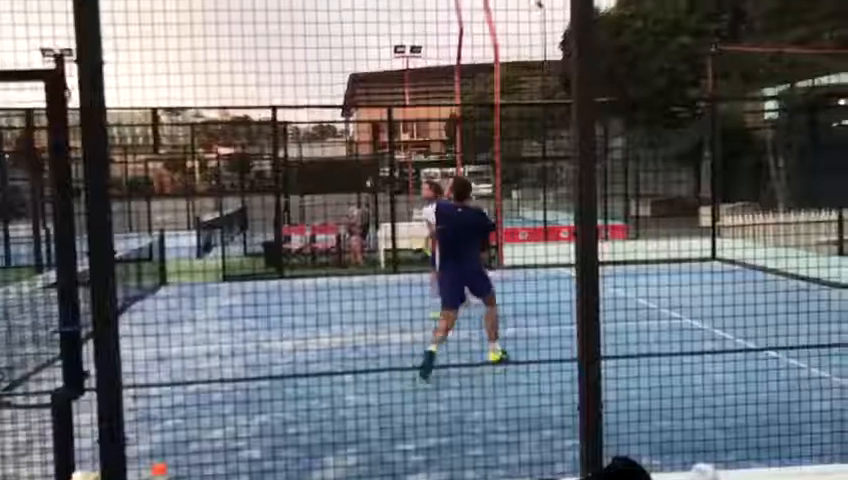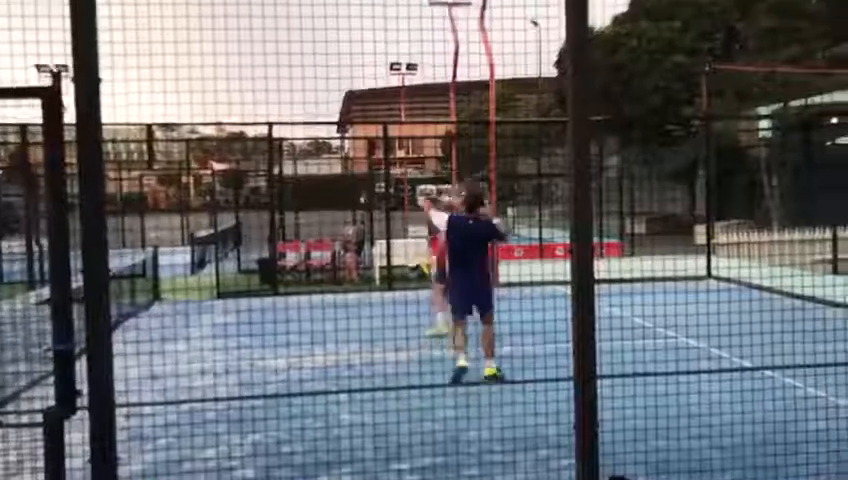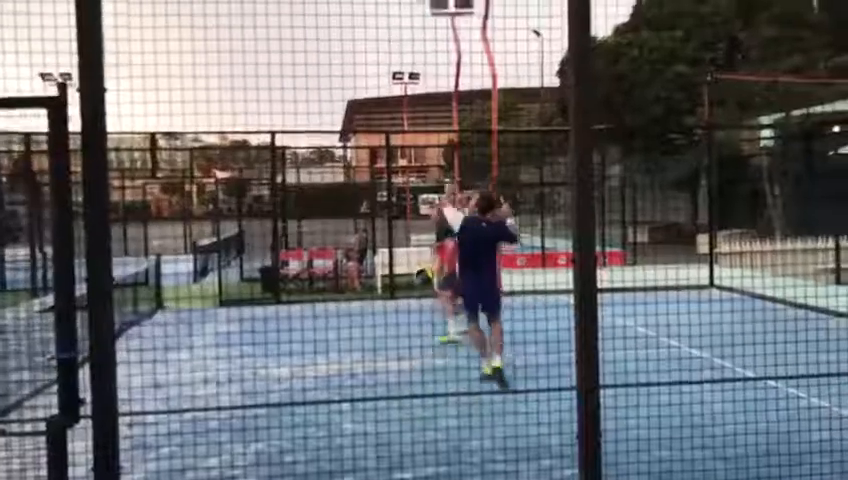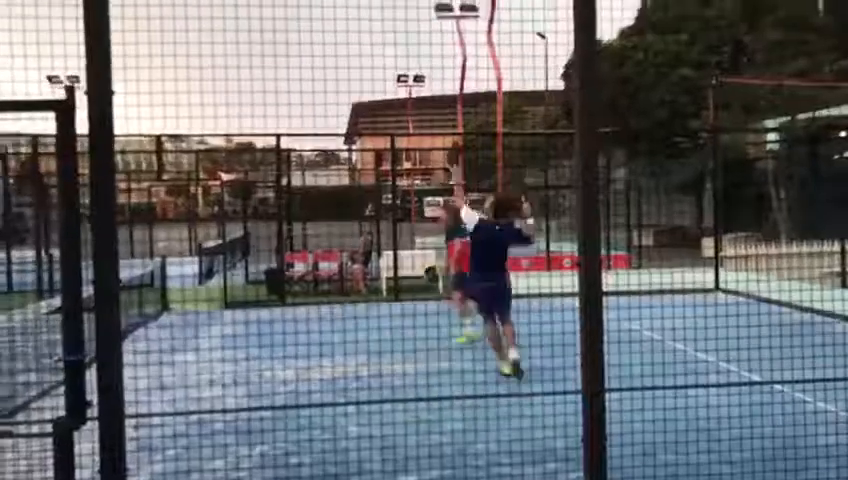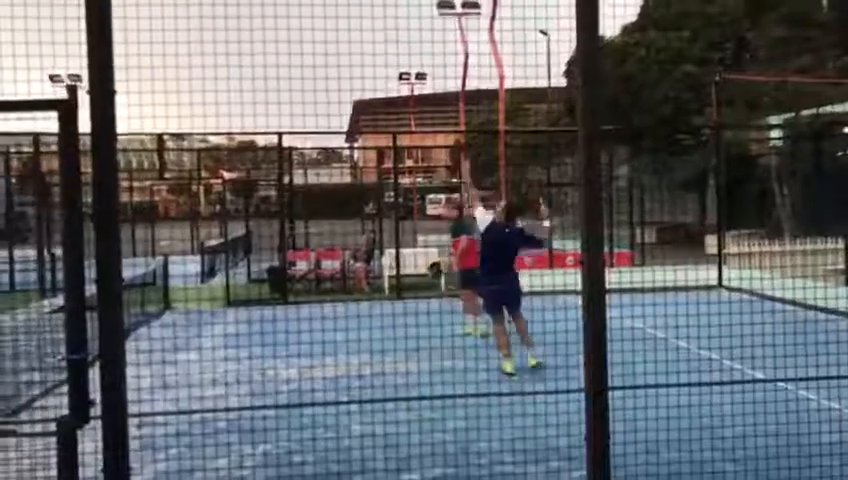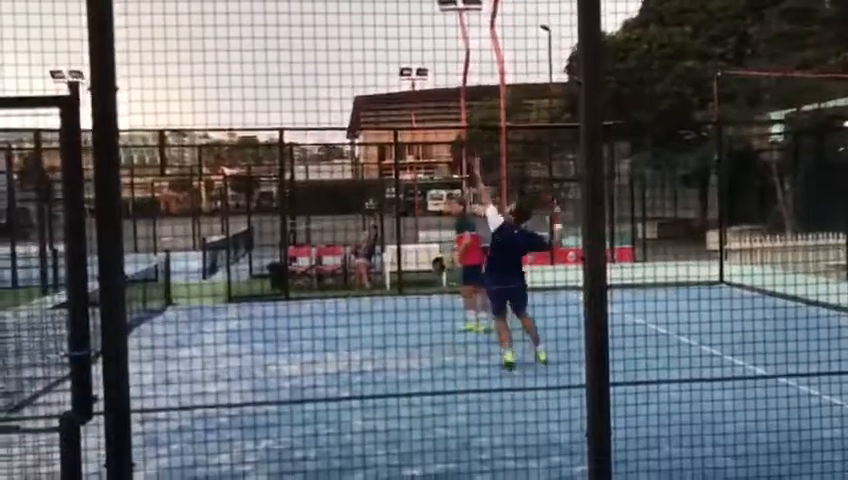
dt=0.1s
person 1, frame 1
left shoulder: (440, 209)
right shoulder: (477, 214)
right elbow: (492, 229)
left hip: (449, 270)
right hip: (473, 268)
left knee: (447, 316)
right knee: (491, 304)
left ankle: (432, 351)
right ankle: (495, 351)
person 1, frame 2
left shoulder: (451, 221)
right shoulder: (486, 226)
right elbow: (502, 237)
left hip: (457, 282)
right hip: (481, 281)
left knee: (459, 324)
right knee: (488, 322)
left ankle: (461, 361)
right ankle: (490, 368)
person 1, frame 3
left shoulder: (464, 222)
right shoulder: (497, 227)
left elbow: (445, 208)
right elbow: (514, 238)
right wrist: (506, 218)
left hip: (467, 282)
right hip: (488, 282)
left knee: (473, 323)
right knee: (495, 322)
left ankle: (486, 365)
right ankle: (496, 363)
person 1, frame 4
left shoulder: (478, 223)
right shoulder: (509, 230)
left elbow: (460, 201)
right elbow: (530, 238)
left wrist: (458, 184)
right wrist: (526, 216)
left hip: (479, 284)
right hip: (499, 282)
left knee: (490, 322)
right knee: (505, 321)
left ankle: (504, 364)
right ankle: (512, 356)
person 1, frame 5
left shoulder: (489, 225)
right shoulder: (518, 235)
left elbow: (475, 202)
right elbow: (542, 242)
right wrist: (545, 219)
left hip: (489, 285)
right hip: (509, 283)
left knee: (498, 321)
right knee: (517, 316)
left ankle: (507, 363)
right ankle: (532, 356)
person 1, frame 6
left shoulder: (499, 226)
right shoulder: (528, 237)
left elbow: (485, 200)
right elbow: (552, 243)
left wrist: (477, 175)
left hip: (495, 283)
right hip: (516, 283)
left knee: (500, 318)
right knee: (522, 315)
left ankle: (508, 355)
right ankle: (540, 350)
person 2, frame 1
left shoulder: (435, 205)
right shoulder: (431, 204)
left elbow: (436, 227)
left wrist: (430, 240)
left knee: (436, 276)
right knee: (438, 275)
person 2, frame 2
left shoulder: (436, 220)
right shoulder: (434, 221)
left elbow: (442, 240)
left wrist: (436, 258)
left knee: (437, 292)
right knee: (440, 292)
left ankle: (441, 326)
person 2, frame 3
left shoulder: (444, 227)
right shoulder: (443, 227)
left elbow: (450, 247)
left wrist: (445, 266)
left hip: (452, 268)
right hip: (452, 267)
left knee: (445, 297)
right knee: (451, 298)
left ankle: (453, 333)
right ankle: (455, 329)
person 2, frame 4
left shoulder: (453, 227)
right shoulder: (455, 227)
left elbow: (459, 246)
left wrist: (452, 263)
left hip: (462, 268)
right hip: (462, 268)
left knee: (457, 298)
right knee: (460, 299)
left ankle: (469, 331)
right ankle: (468, 330)
person 2, frame 5
left shoulder: (459, 224)
right shoulder: (457, 224)
left elbow: (464, 243)
left wrist: (456, 258)
left hip: (468, 265)
right hip: (469, 265)
left knee: (468, 296)
right knee: (466, 296)
left ankle: (481, 327)
right ankle: (471, 327)
person 2, frame 6
left shoulder: (464, 220)
right shoulder: (461, 220)
left elbow: (467, 240)
left wrist: (458, 253)
right wrist: (458, 253)
left hip: (474, 262)
right hip: (469, 262)
left knee: (479, 292)
right knee: (466, 292)
left ankle: (484, 323)
right ankle: (472, 322)
